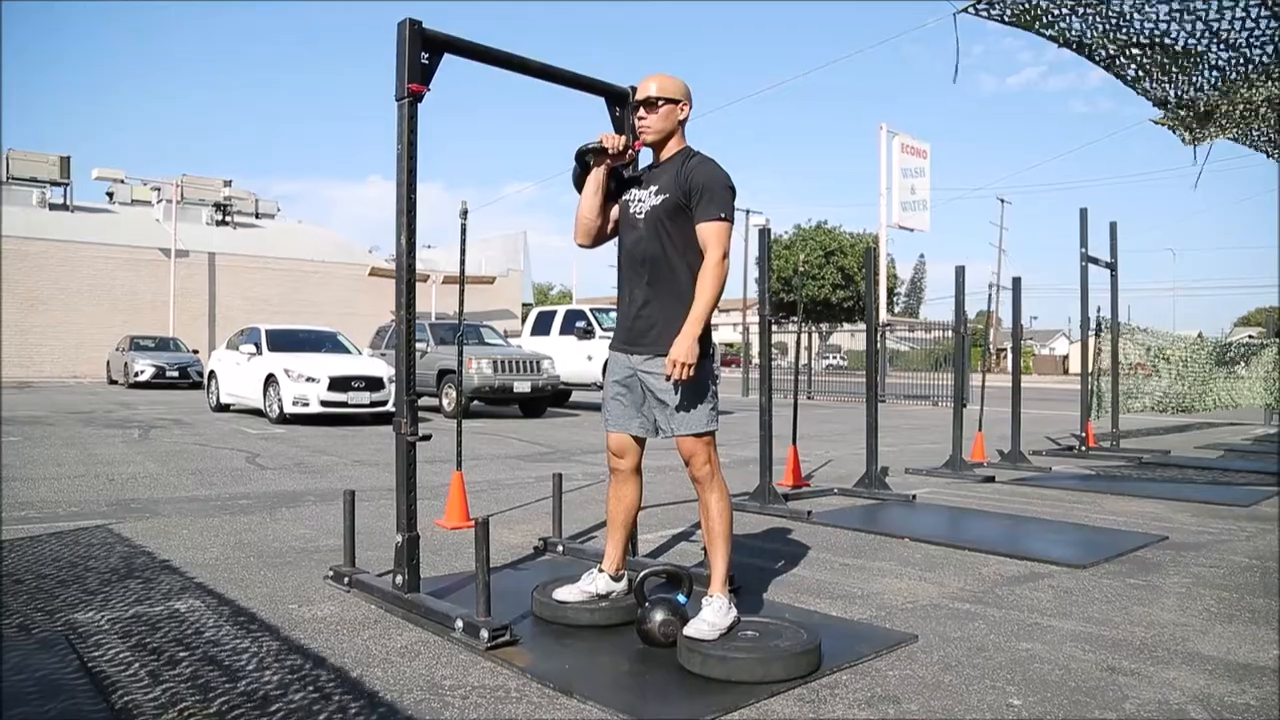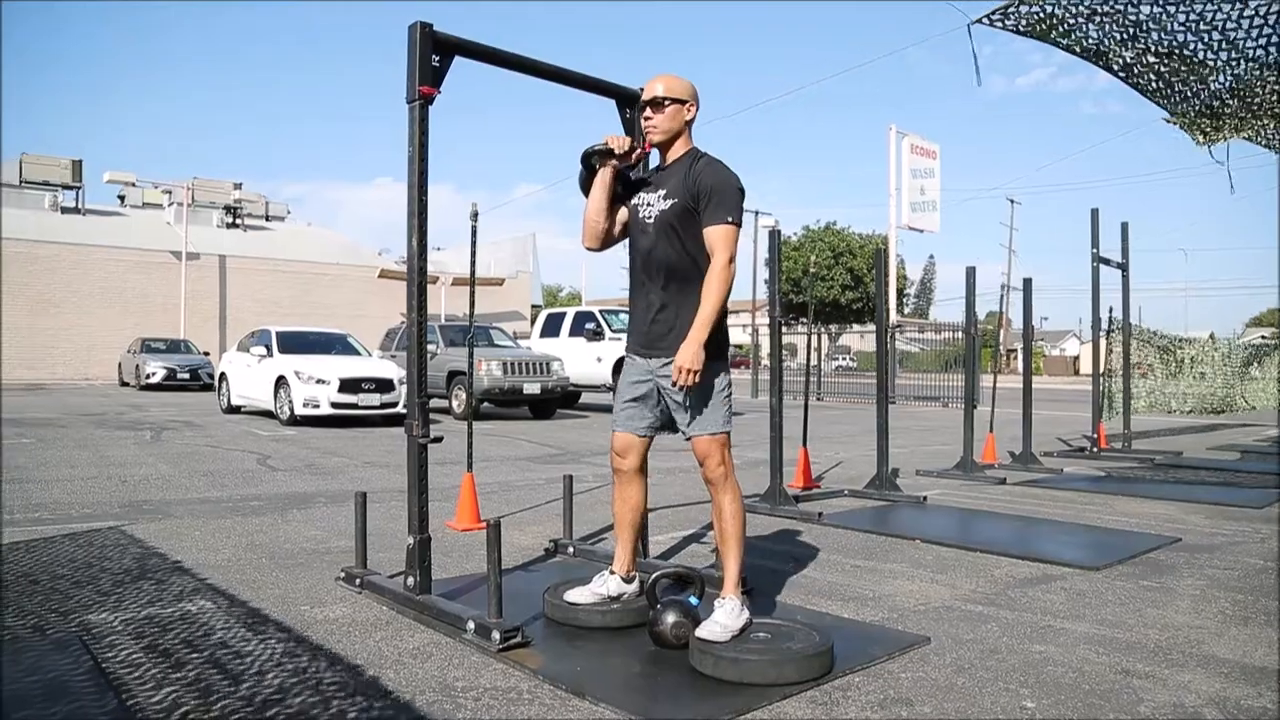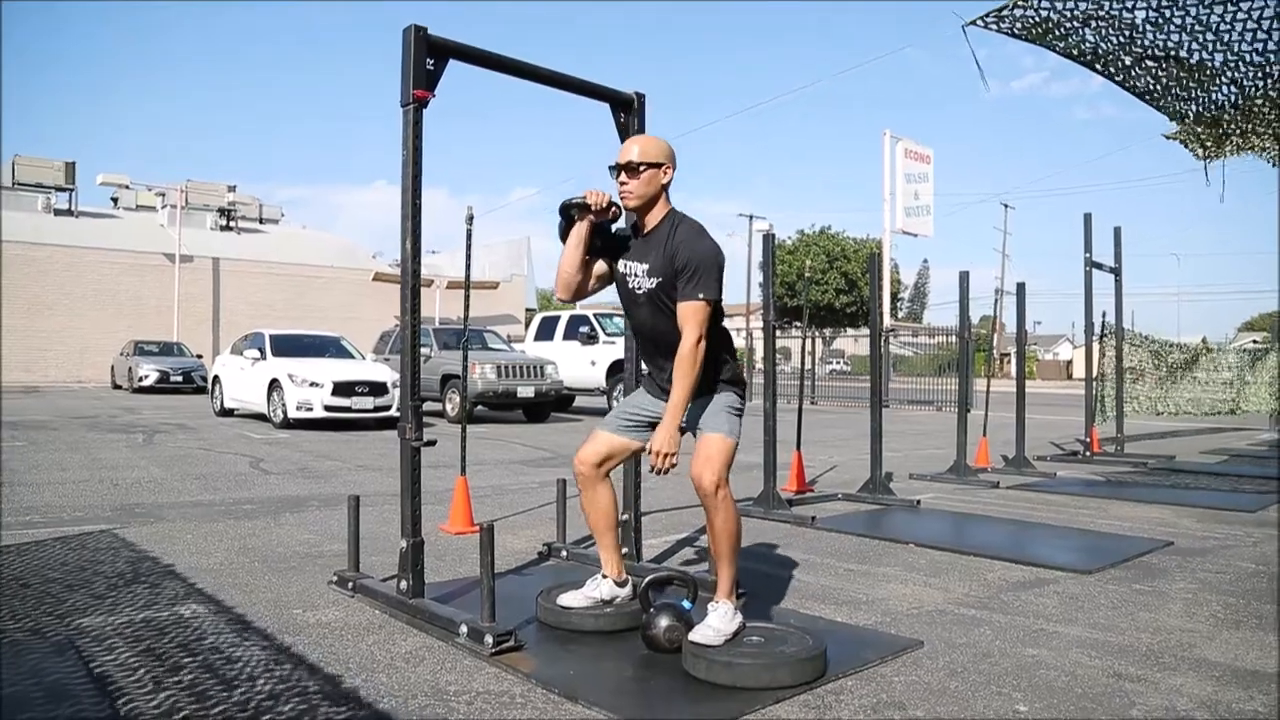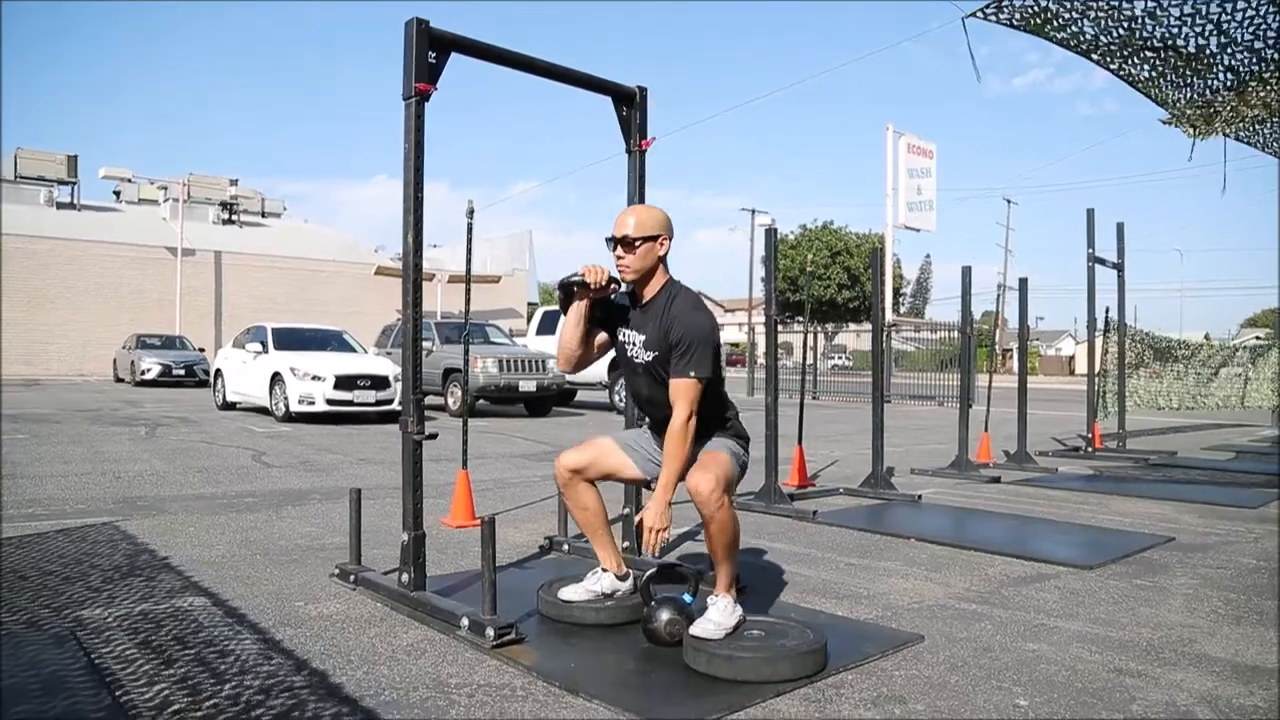
dt=0.4s
person 1, frame 1
left shoulder: (702, 174)
right shoulder: (636, 182)
left elbow: (715, 258)
right elbow: (586, 234)
left wrist: (690, 334)
right wrist: (600, 167)
left hip: (675, 347)
right hip: (627, 346)
left knee: (700, 464)
right knee: (621, 460)
left ankle: (719, 598)
right ankle: (611, 573)
person 1, frame 2
left shoulder: (711, 176)
right shoulder: (643, 183)
left elbow: (722, 262)
right elbow: (595, 237)
left wrist: (696, 341)
right wrist: (608, 169)
left hip: (692, 349)
right hip: (642, 350)
left knee: (714, 465)
right knee: (625, 459)
left ankle: (732, 600)
right ankle: (622, 575)
person 1, frame 3
left shoulder: (691, 243)
right shoulder: (622, 242)
left elbow: (693, 339)
right elbow: (567, 291)
left wrist: (670, 424)
right wrist: (584, 224)
left hip: (712, 387)
right hip: (656, 385)
left knee: (708, 478)
right knee: (588, 462)
left ankle: (725, 605)
right ankle: (613, 579)
person 1, frame 4
left shoulder: (688, 316)
right shoulder: (620, 307)
left elbow: (685, 417)
right elbow: (569, 362)
left wrist: (660, 500)
right wrist: (582, 301)
left hip: (714, 438)
right hip: (657, 436)
left knee: (704, 486)
right knee: (569, 466)
left ankle: (725, 598)
right ankle: (614, 573)
